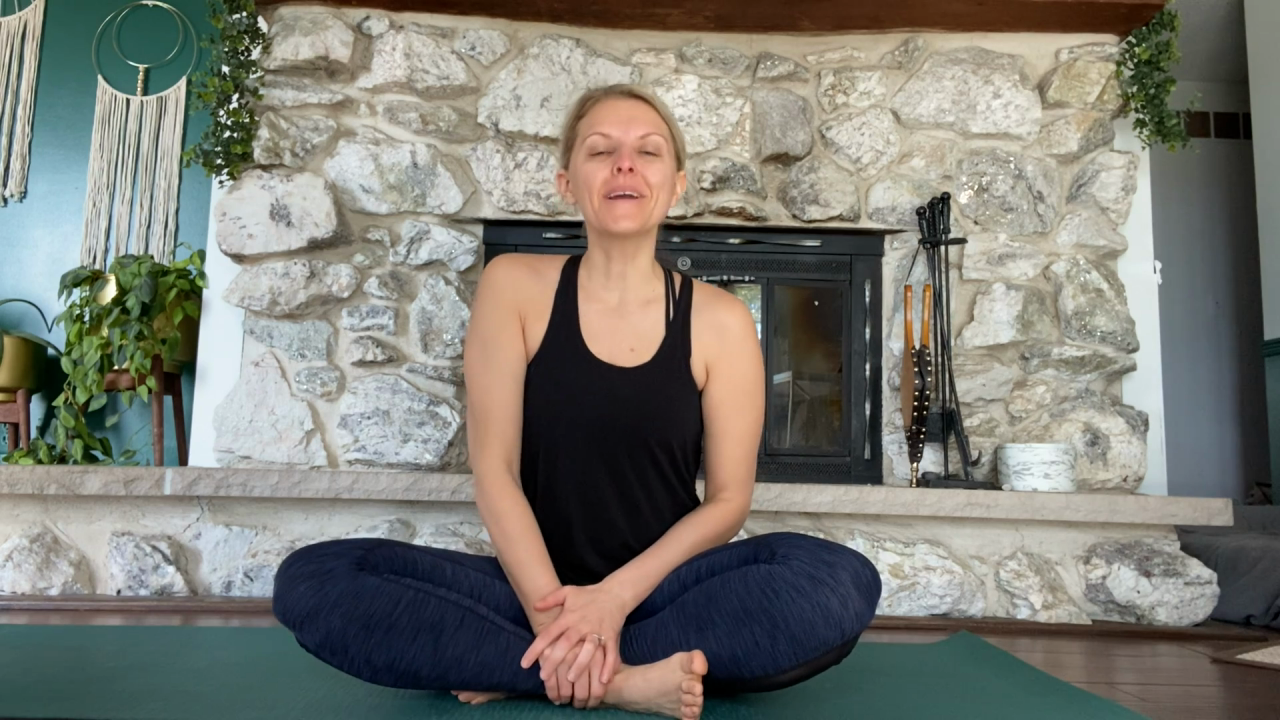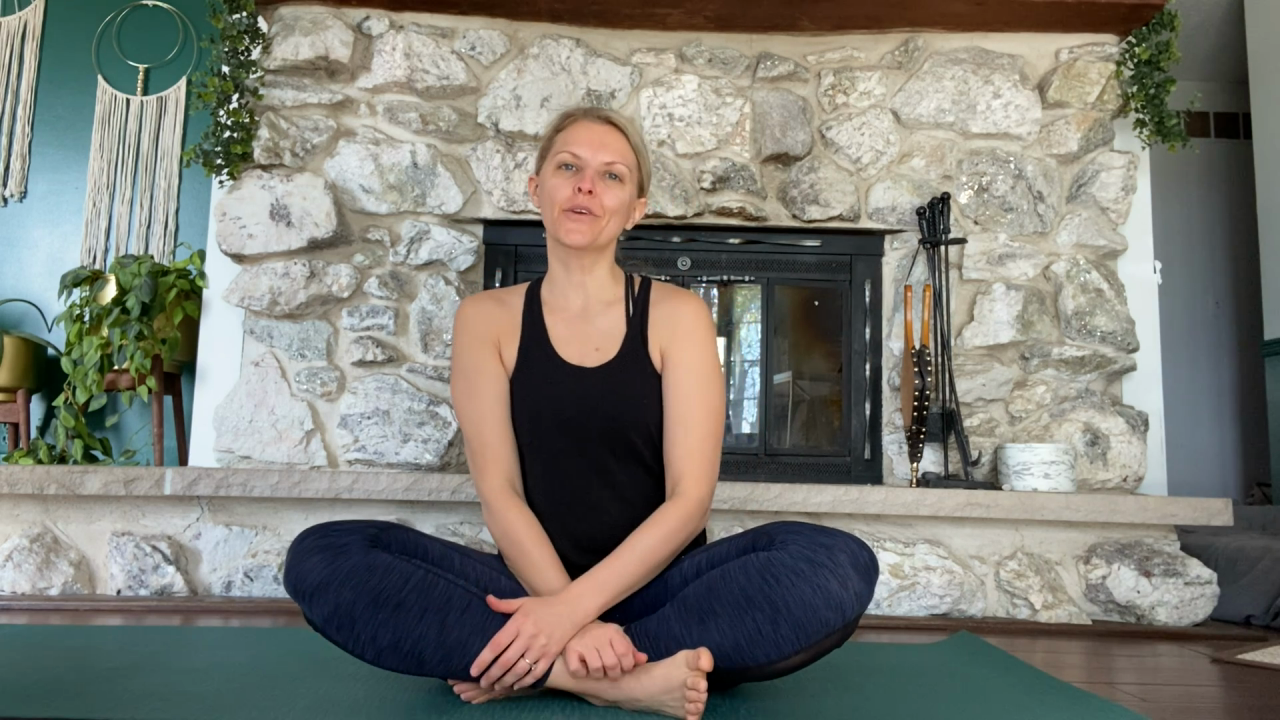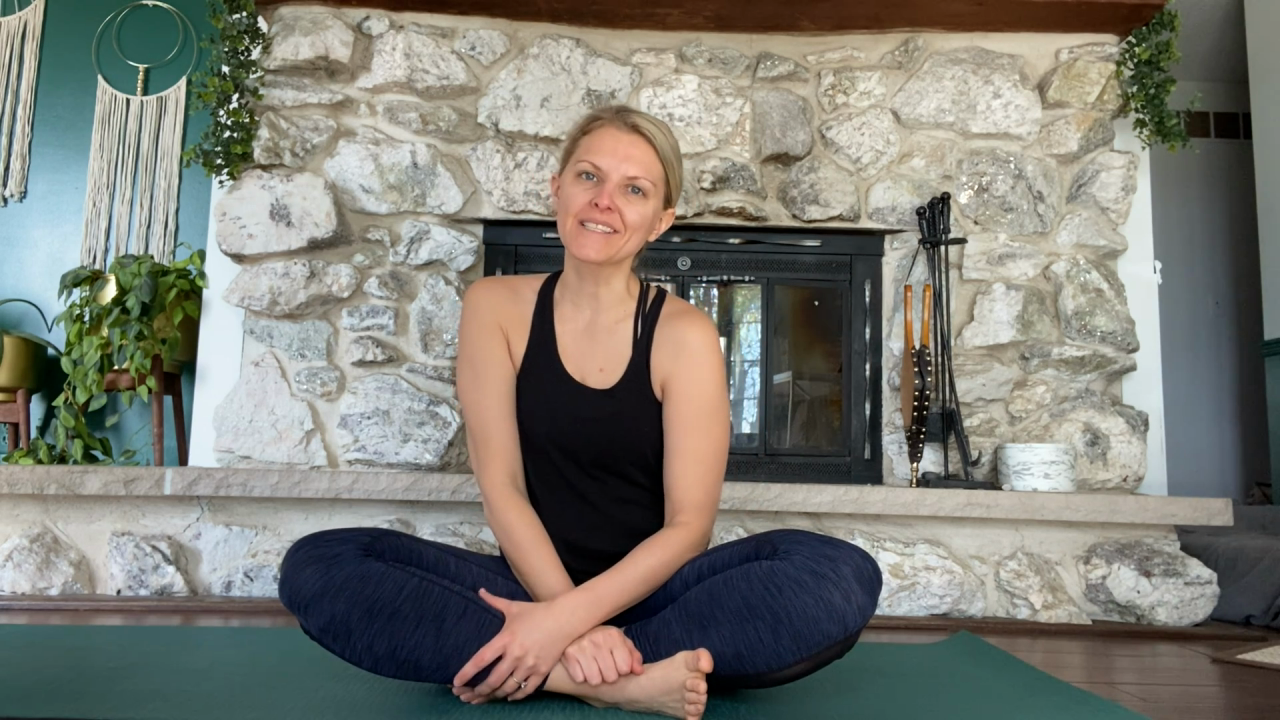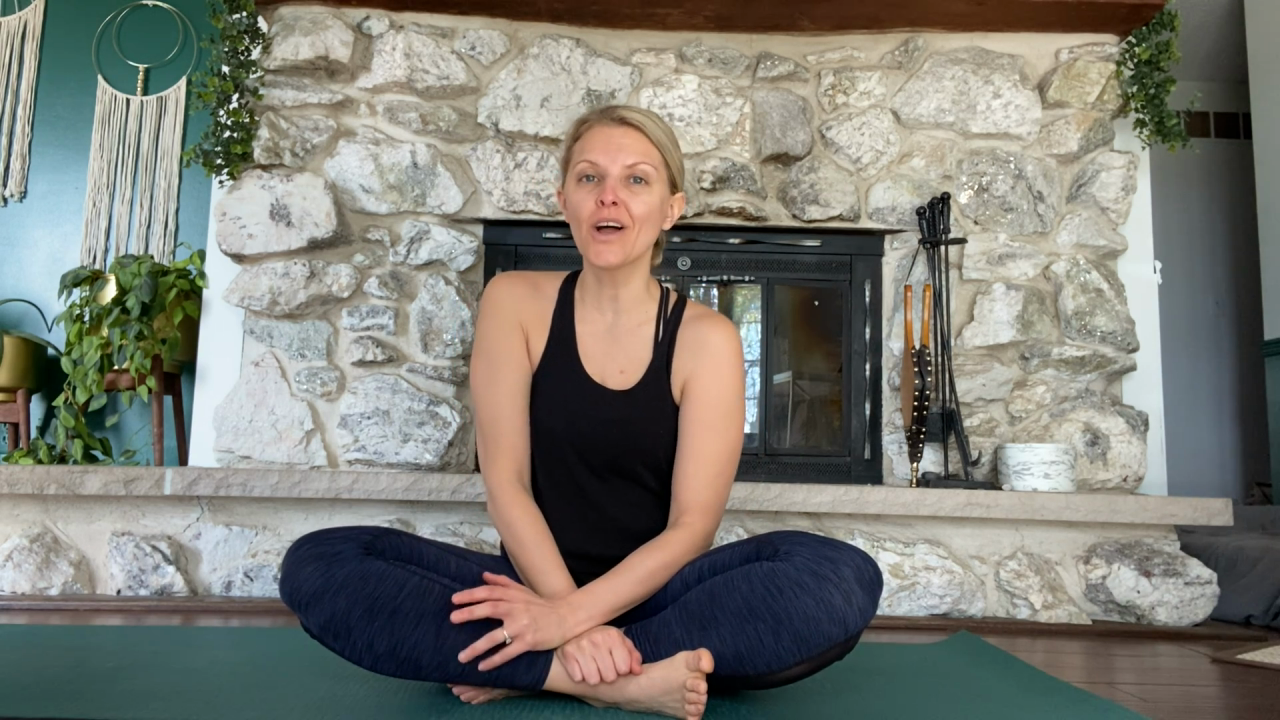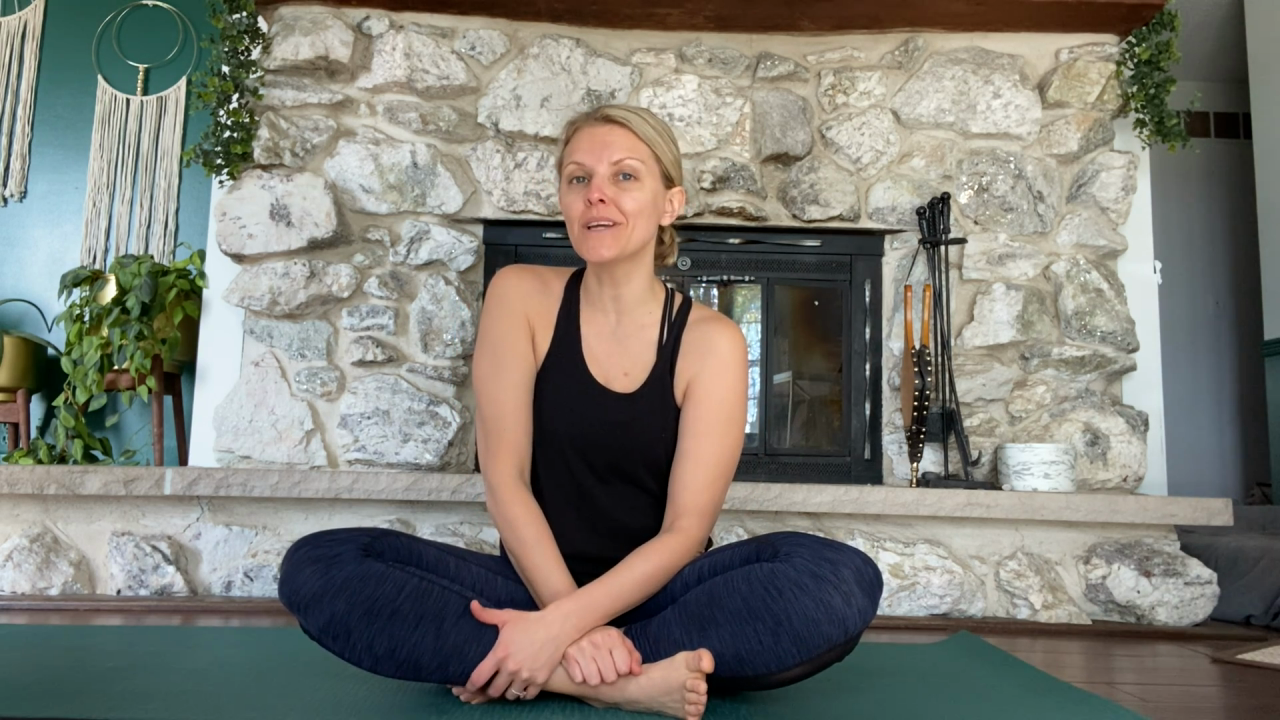
dt=1s
person 1, frame 1
left shoulder: (718, 318)
right shoulder: (515, 285)
left elbow: (727, 499)
right elbow: (495, 471)
left wrist: (618, 595)
right wrist: (553, 614)
left hip: (664, 594)
right hip: (538, 589)
left knee: (843, 586)
right knee: (309, 585)
left ankle: (526, 668)
person 1, frame 2
left shoulder: (676, 314)
right shoulder: (487, 317)
left elbow: (690, 498)
right elbow: (498, 492)
left wrist: (573, 608)
right wrist: (568, 615)
left hip: (660, 589)
right hip: (536, 588)
left knee: (838, 566)
right knee: (321, 557)
person 1, frame 3
left shoulder: (683, 334)
right shoulder: (496, 305)
left elbow: (688, 526)
right elbow: (501, 488)
left wrist: (567, 620)
right wrist: (564, 616)
left hip: (654, 594)
right hip: (536, 587)
left knee: (842, 577)
right knee: (315, 566)
left ankle: (558, 671)
person 1, frame 4
left shoulder: (705, 337)
right shoulder: (515, 301)
left elbow: (693, 526)
right elbow: (505, 484)
left wrist: (572, 616)
right wrist: (563, 611)
left hip: (656, 596)
right hip: (539, 588)
left knee: (843, 578)
right knee: (317, 564)
person 1, frame 5
left shoulder: (710, 341)
right shoulder: (520, 295)
left elbow: (686, 530)
right elbow: (504, 480)
left wrist: (565, 624)
right wrist: (567, 618)
left hip: (656, 597)
right hip: (537, 588)
left knee: (843, 579)
right knee: (316, 565)
